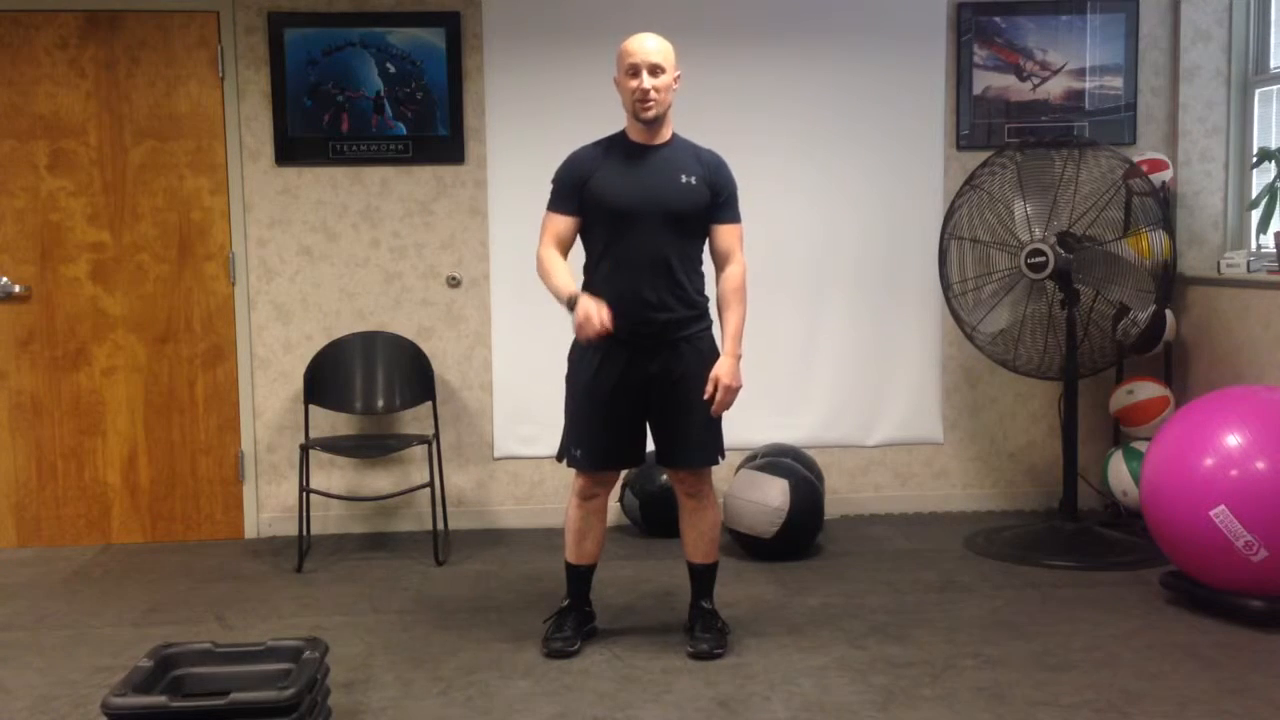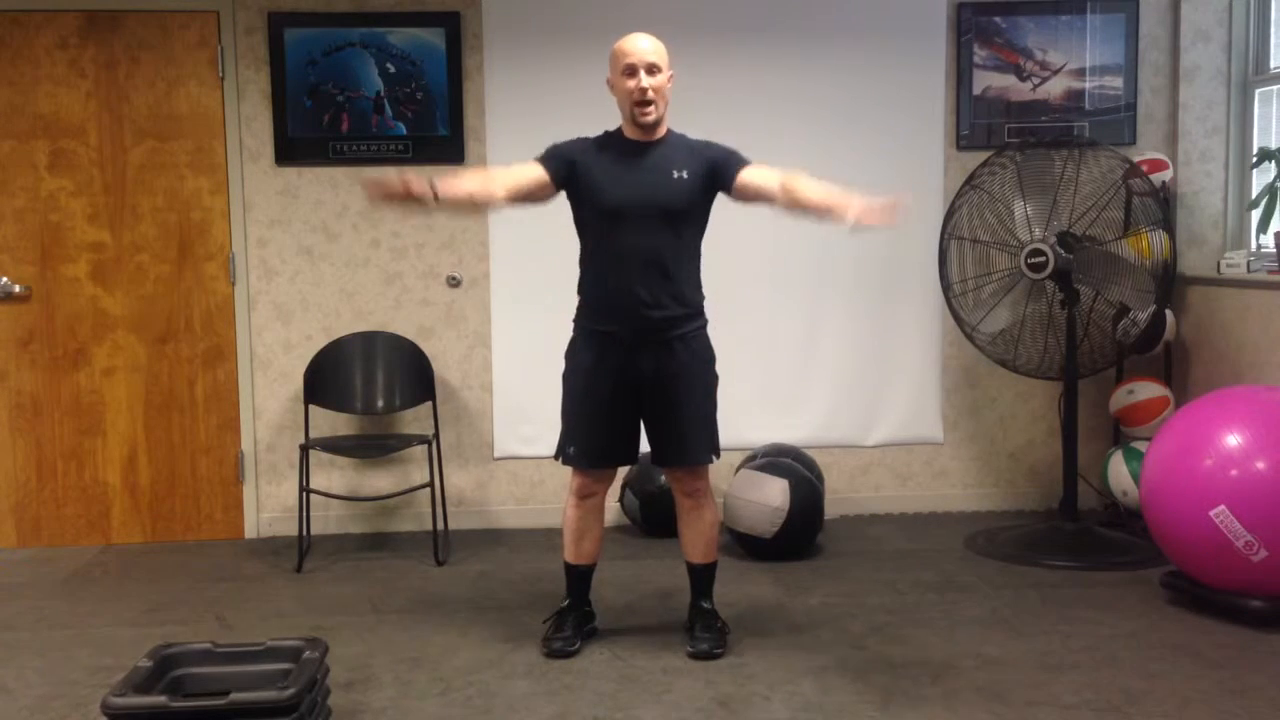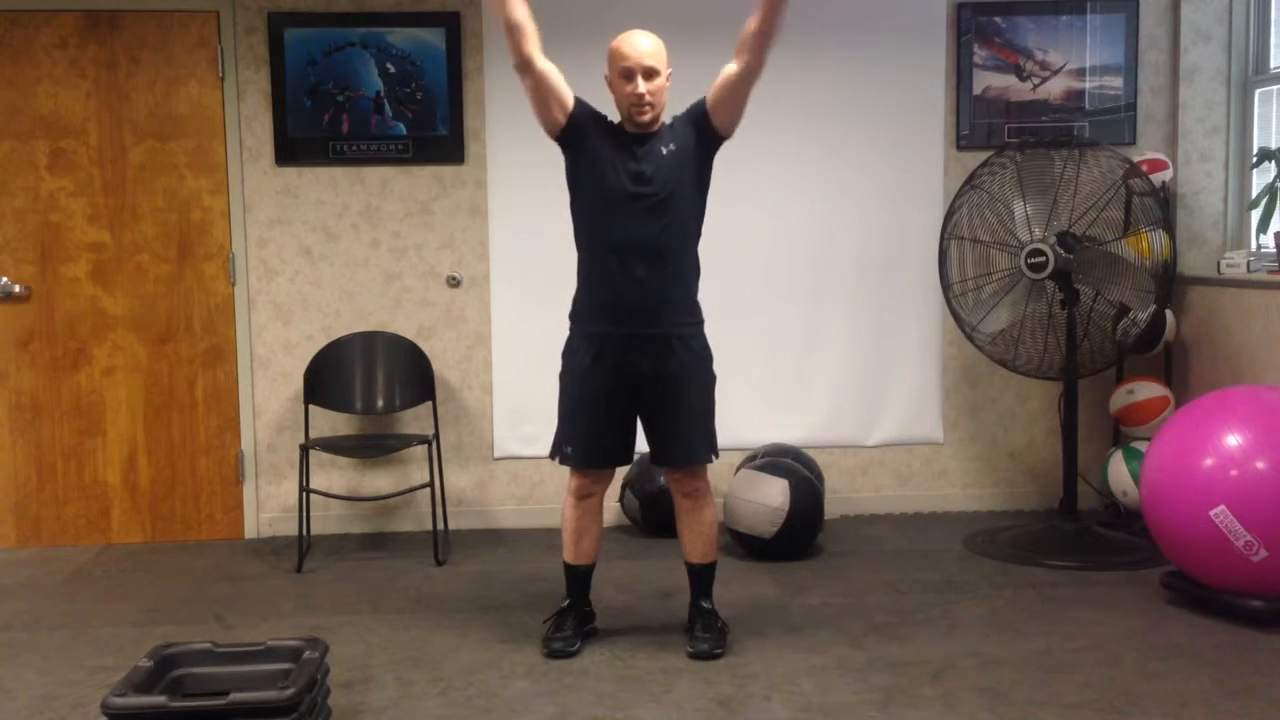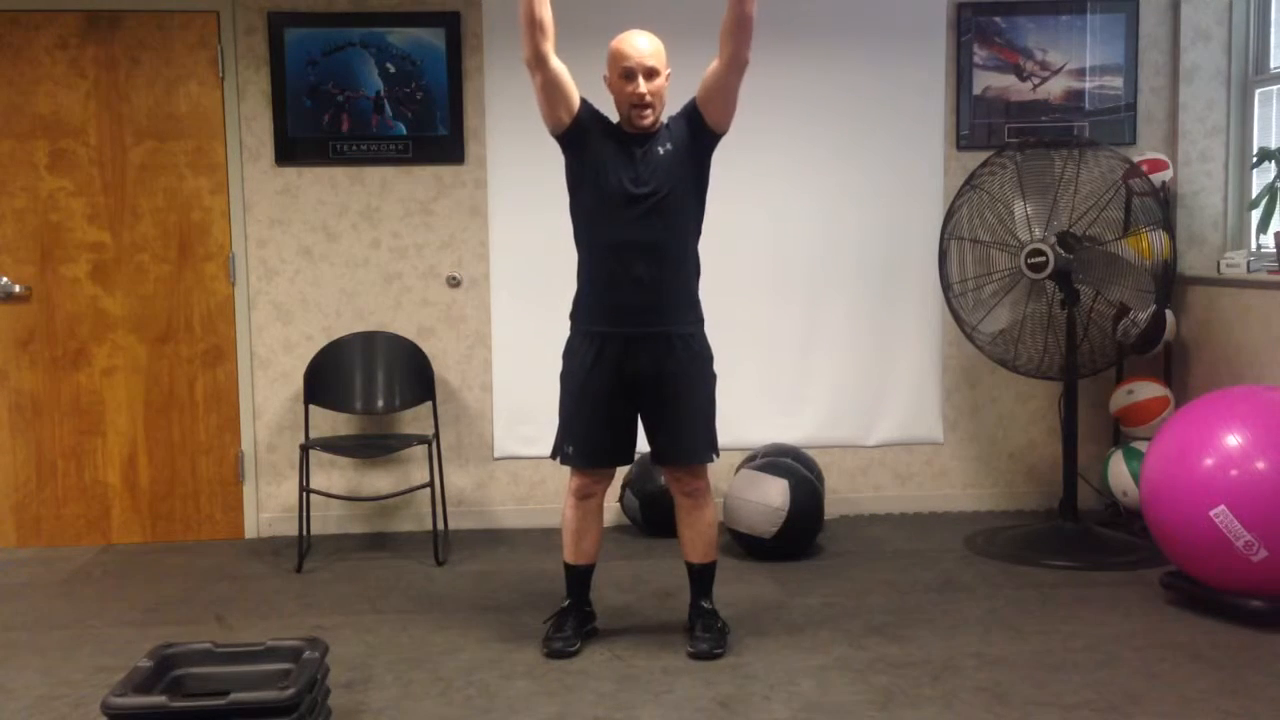
dt=0.5s
person 1, frame 1
left shoulder: (708, 168)
right shoulder: (585, 165)
left elbow: (731, 264)
right elbow: (549, 250)
left wrist: (731, 353)
right wrist: (575, 298)
left hip: (686, 349)
right hip: (605, 350)
left knee: (694, 481)
right knee: (591, 482)
left ankle: (703, 609)
right ankle: (576, 608)
person 1, frame 2
left shoulder: (703, 158)
right shoulder: (580, 158)
left elbow: (779, 184)
right elbow: (501, 183)
left wrist: (846, 204)
right wrist: (430, 189)
left hip: (680, 347)
right hip: (600, 347)
left knee: (691, 480)
right knee: (588, 481)
left ankle: (702, 608)
right ankle: (576, 607)
person 1, frame 3
left shoulder: (694, 137)
right shoulder: (582, 136)
left elbow: (746, 61)
right elbow: (527, 57)
left hip: (677, 343)
right hip: (596, 343)
left knee: (691, 480)
right knee: (586, 482)
left ankle: (702, 608)
right ankle: (575, 608)
person 1, frame 4
left shoulder: (692, 135)
right shoulder: (583, 136)
left elbow: (734, 57)
right elbow: (539, 57)
left hip: (677, 342)
right hip: (597, 342)
left knee: (690, 480)
right knee: (586, 481)
left ankle: (703, 608)
right ankle: (576, 608)
